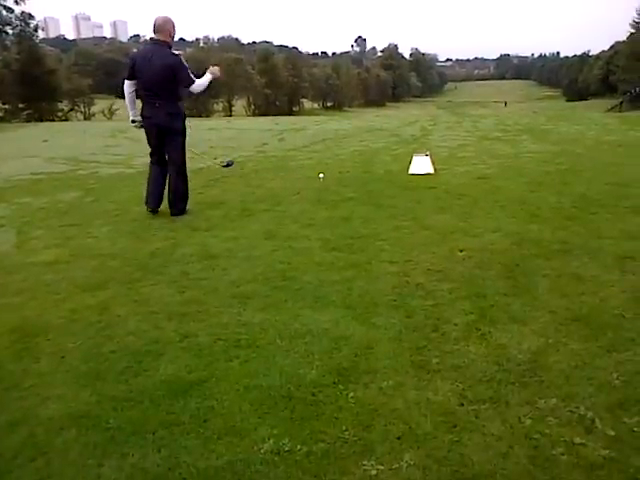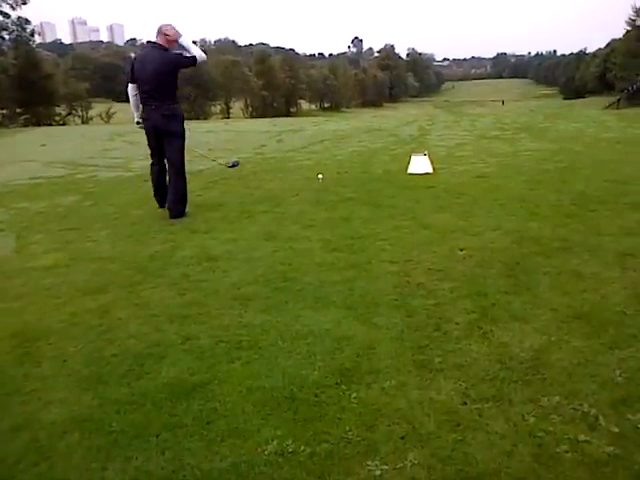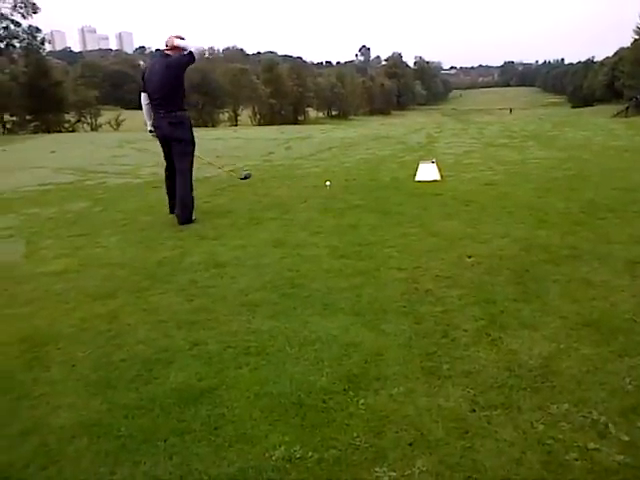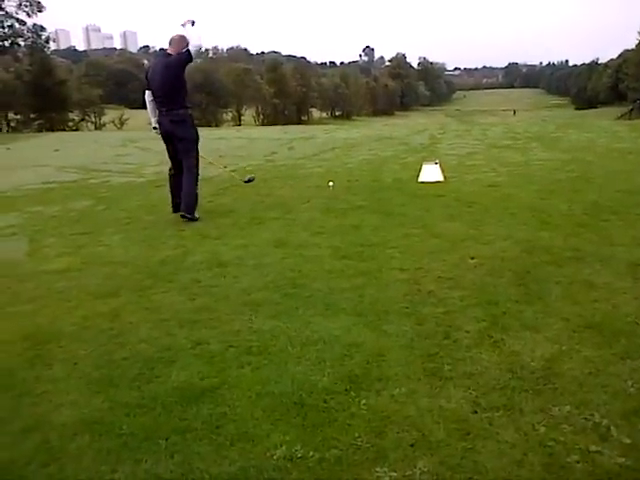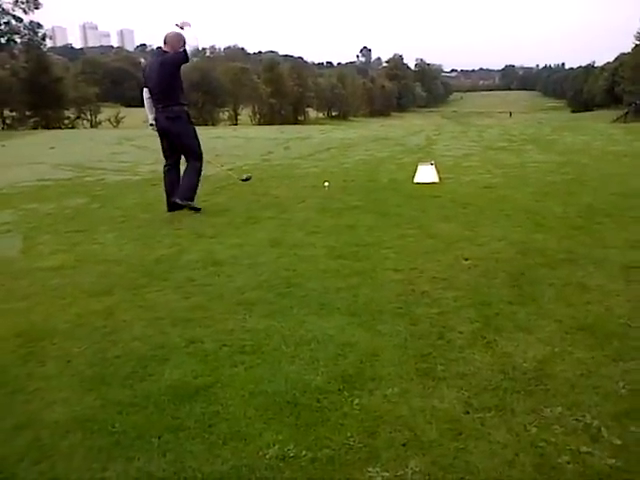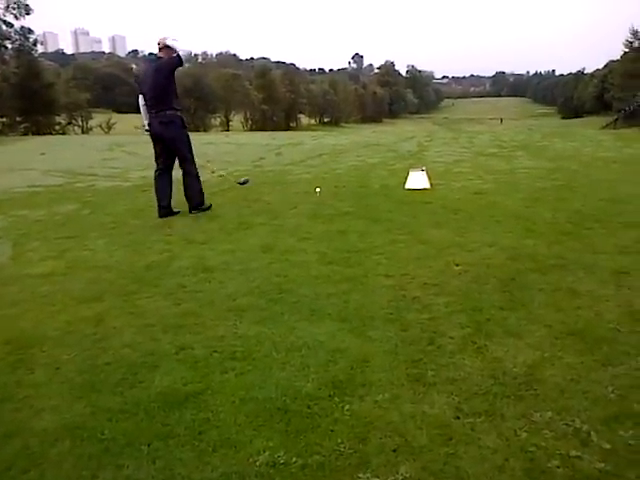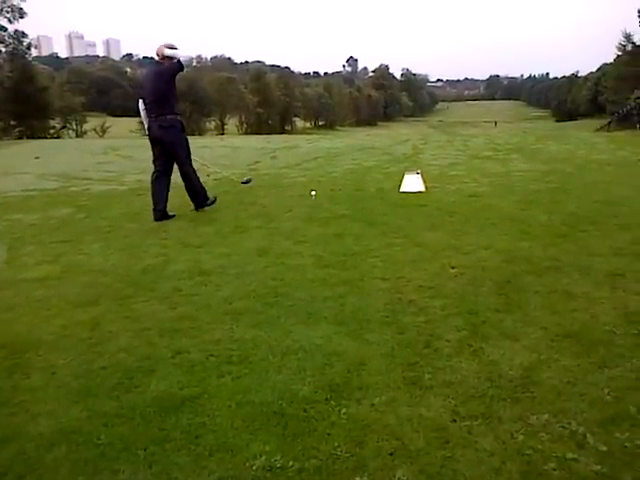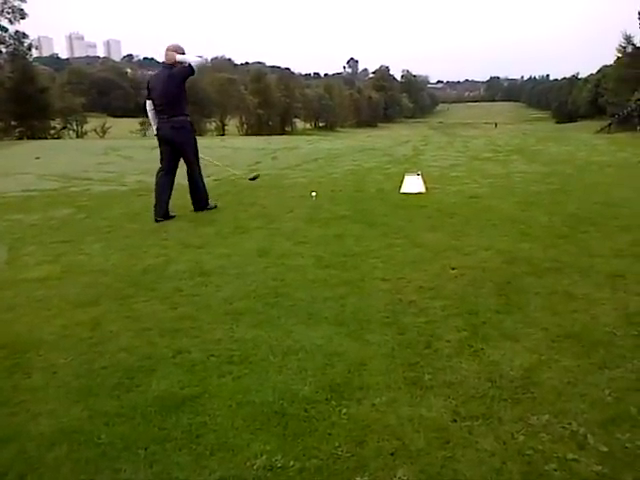
dt=0.2s
person 1, frame 1
left shoulder: (137, 56)
right shoulder: (173, 59)
left elbow: (128, 87)
right elbow: (195, 87)
left wrist: (134, 114)
right wrist: (210, 75)
left hip: (149, 115)
right hip: (171, 115)
left knee: (157, 159)
right knee: (176, 161)
left ankle: (152, 202)
right ankle: (177, 207)
person 1, frame 2
left shoulder: (138, 58)
right shoulder: (169, 59)
left elbow: (132, 89)
right elbow: (201, 57)
left wrist: (137, 116)
right wrist: (181, 39)
left hip: (149, 116)
right hip: (169, 115)
left knee: (157, 160)
right knee: (175, 163)
left ankle: (161, 199)
right ankle: (176, 208)
person 1, frame 3
left shoulder: (149, 68)
right shoulder: (173, 64)
left elbow: (145, 99)
left wrist: (151, 124)
right wrist: (178, 42)
left hip: (160, 123)
right hip: (177, 122)
left knee: (171, 167)
right knee: (183, 170)
left ankle: (175, 205)
right ankle: (184, 214)
person 1, frame 4
left shoulder: (152, 67)
right shoulder: (174, 63)
left elbow: (149, 97)
left wrist: (155, 122)
right wrist: (188, 26)
left hip: (164, 121)
right hip: (180, 120)
left knee: (176, 164)
right knee: (189, 165)
left ankle: (178, 204)
right ankle: (187, 208)
person 1, frame 5
left shoulder: (150, 65)
right shoulder: (169, 61)
left elbow: (146, 94)
left wrist: (152, 119)
right wrist: (187, 28)
left hip: (161, 118)
right hip: (177, 116)
left knee: (171, 161)
right knee: (194, 157)
left ankle: (173, 202)
right ankle: (184, 196)
person 1, frame 6
left shoulder: (145, 72)
right shoulder: (164, 67)
left elbow: (142, 101)
left wrist: (149, 124)
right wrist: (169, 43)
left hip: (155, 124)
right hip: (170, 122)
left knee: (162, 166)
right knee: (187, 163)
left ankle: (164, 208)
right ankle: (196, 203)
person 1, frame 7
left shoulder: (146, 76)
right shoulder: (165, 72)
left elbow: (142, 105)
left wrist: (149, 128)
right wrist: (168, 51)
left hip: (154, 128)
right hip: (170, 125)
left knee: (160, 170)
right knee: (185, 166)
left ankle: (159, 211)
right ankle: (200, 200)
person 1, frame 8
left shoulder: (153, 78)
right shoulder: (176, 74)
left elbow: (149, 106)
right elbow: (199, 61)
left wrist: (156, 128)
right wrist: (178, 58)
left hip: (163, 128)
right hip: (181, 126)
left knee: (166, 169)
right knee: (193, 166)
left ankle: (161, 211)
right ankle: (200, 203)
